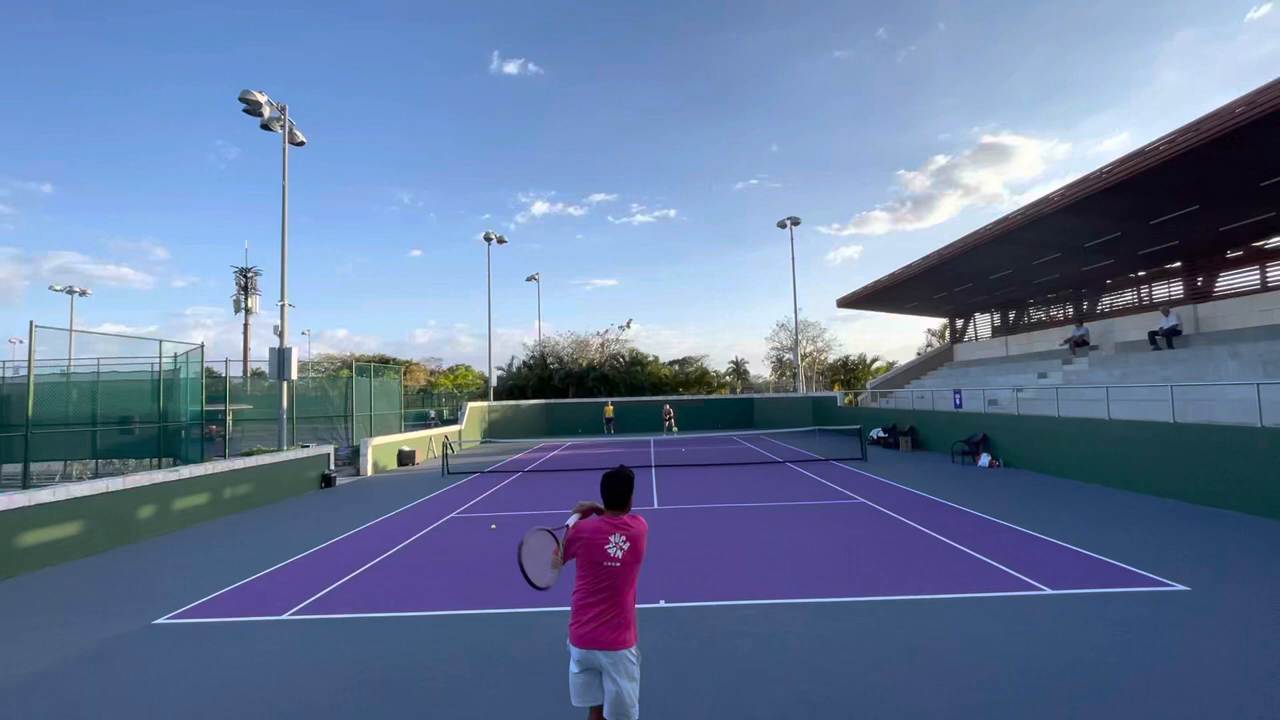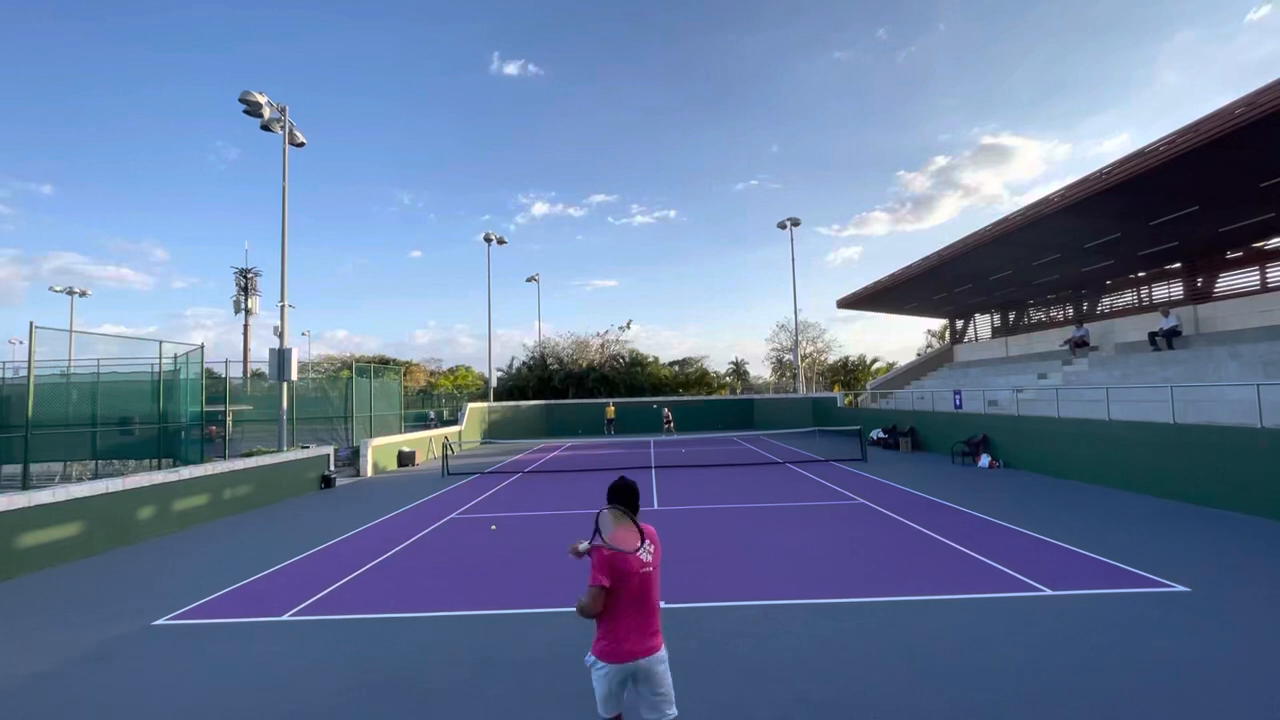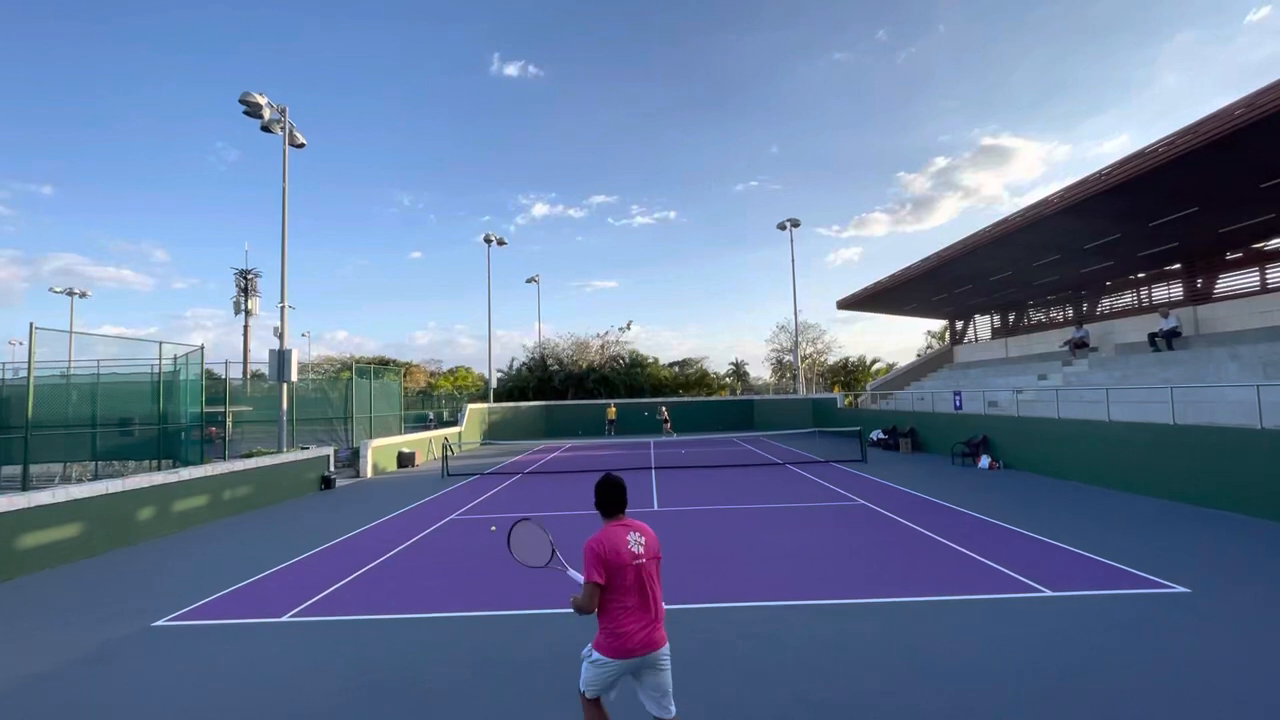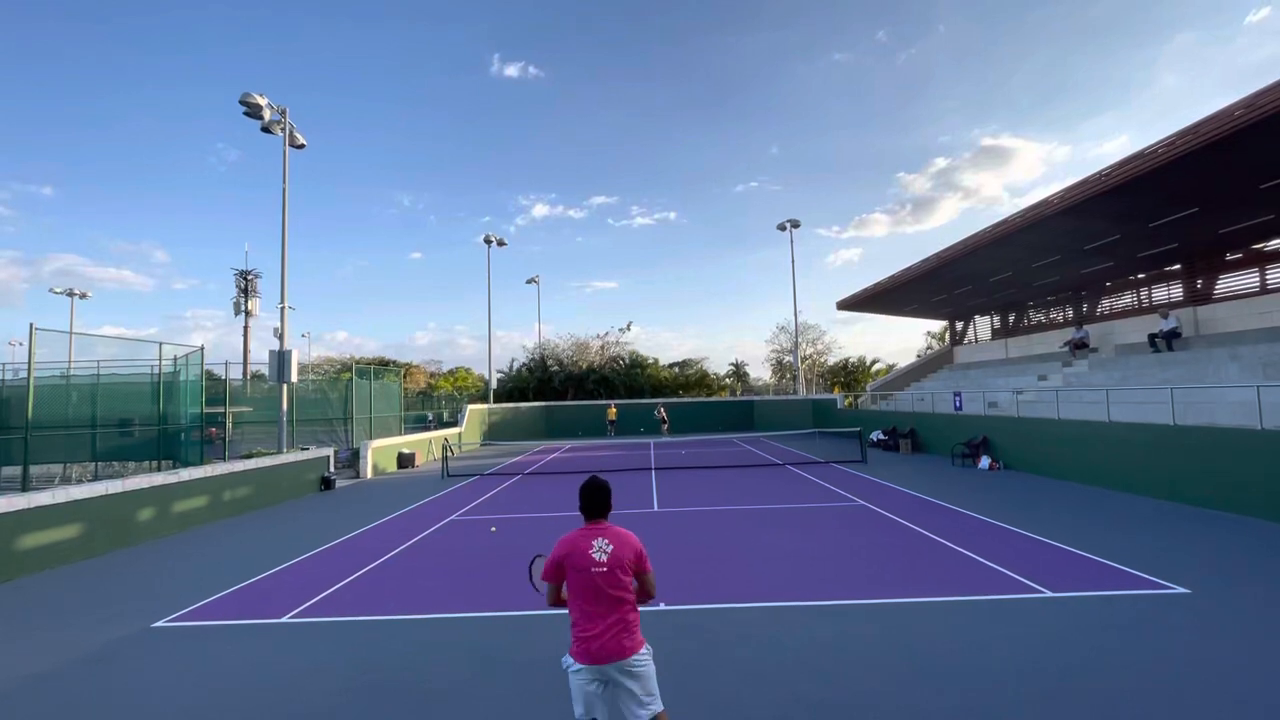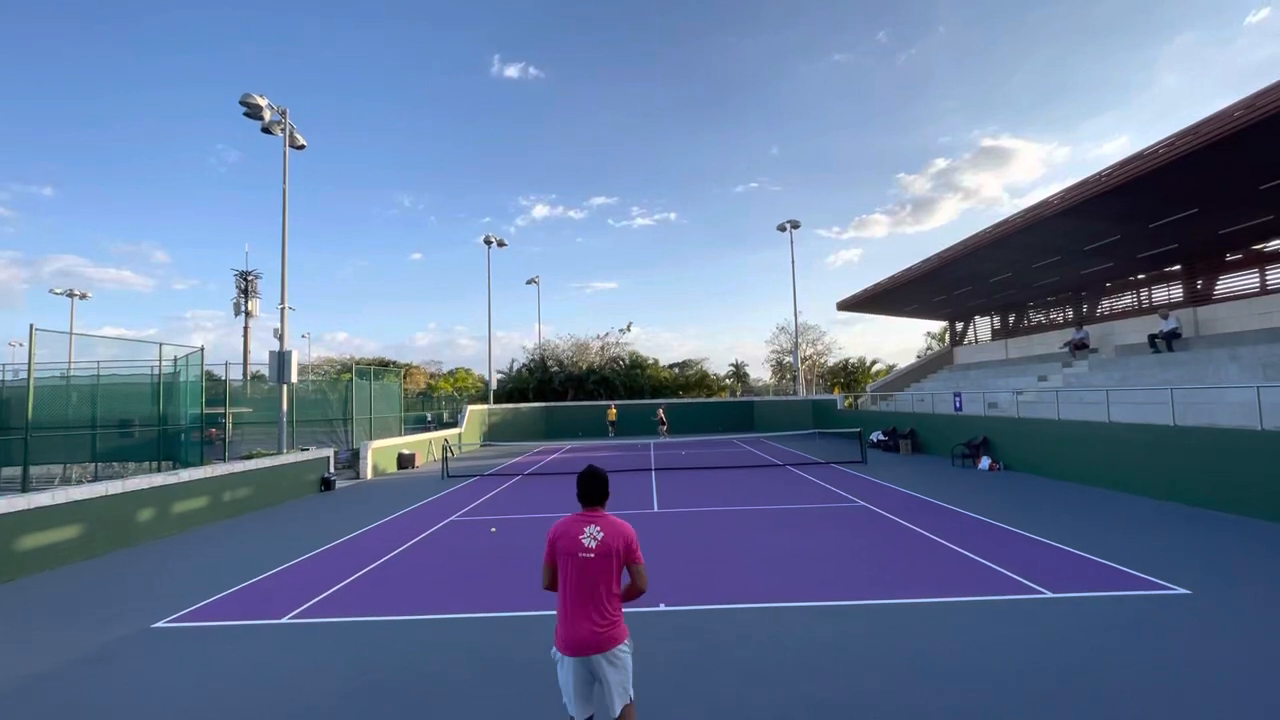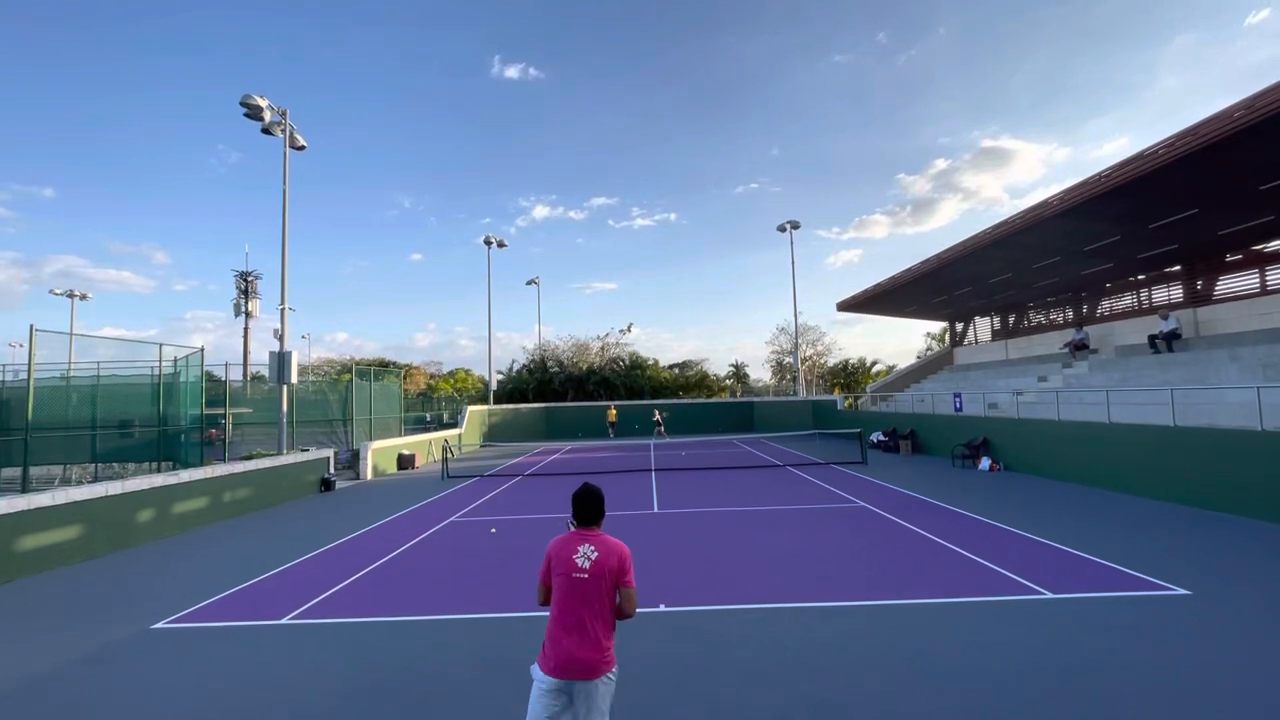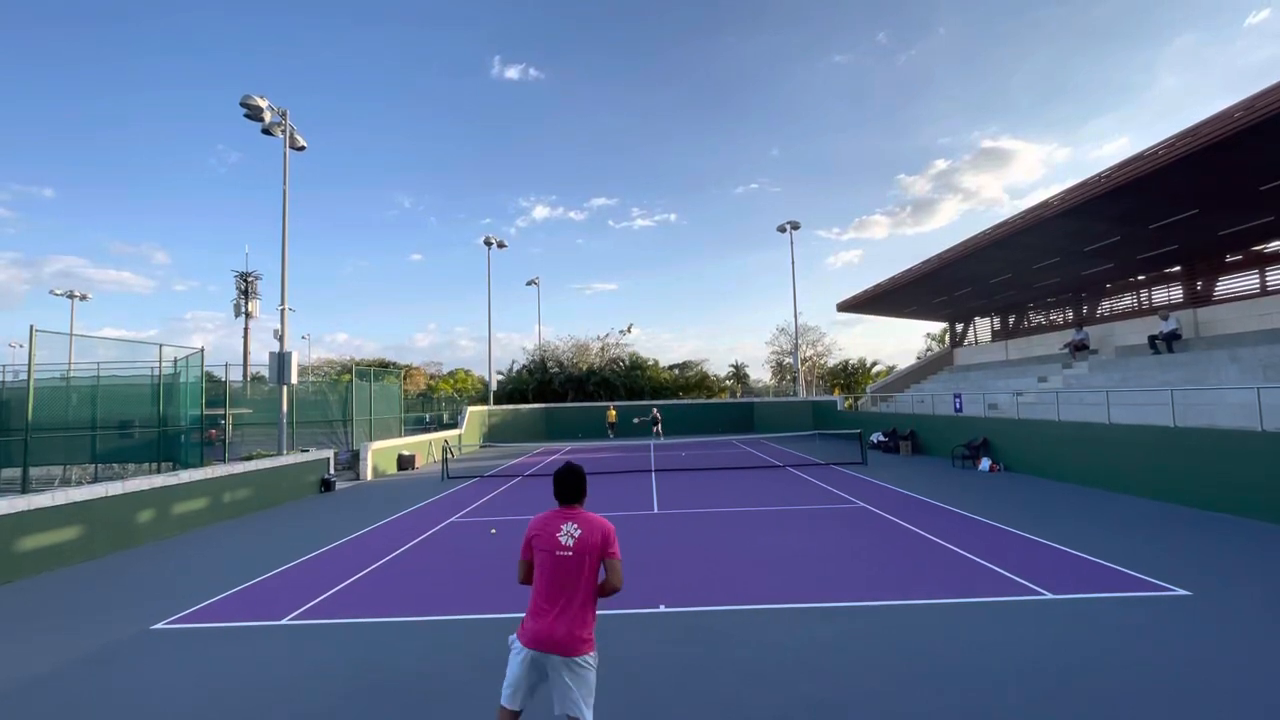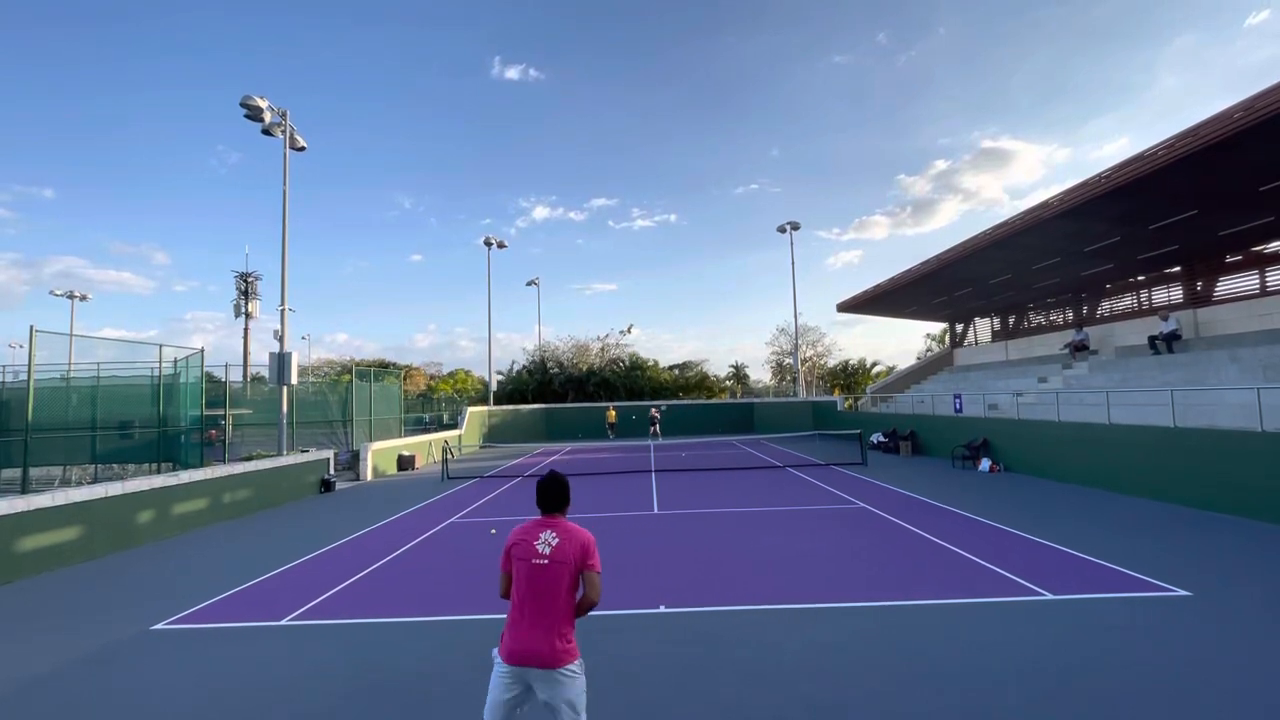
dt=0.2s
person 1, frame 1
left shoulder: (580, 531)
right shoulder: (639, 528)
left elbow: (556, 559)
right wrist: (593, 510)
left hip: (582, 639)
right hip: (618, 644)
person 1, frame 2
left shoulder: (605, 551)
right shoulder: (650, 534)
left elbow: (595, 607)
left wrist: (581, 607)
right wrist: (589, 548)
left hip: (612, 654)
right hip: (650, 651)
person 1, frame 3
left shoulder: (596, 544)
right shoulder: (647, 533)
left elbow: (589, 605)
left wrist: (578, 604)
left hip: (614, 649)
right hip: (654, 644)
left knee: (589, 696)
person 1, frame 4
left shoulder: (563, 547)
right shoulder: (631, 541)
left elbow: (552, 600)
right elbow: (650, 592)
left hip: (585, 654)
right hip: (628, 649)
person 1, frame 5
left shoulder: (558, 530)
right shoulder: (624, 532)
left elbow: (548, 583)
right elbow: (640, 586)
left hip: (569, 642)
right hip: (610, 639)
person 1, frame 6
left shoulder: (555, 548)
right shoulder: (619, 551)
left elbow: (543, 599)
right elbow: (629, 609)
left hip: (553, 663)
right hip: (597, 663)
person 1, frame 7
left shoulder: (537, 525)
right shoulder: (603, 529)
left elbow: (523, 577)
right elbow: (615, 583)
left hip: (533, 640)
right hip: (575, 645)
person 1, frame 8
left shoulder: (516, 536)
right shoulder: (582, 539)
left elbow: (504, 591)
right elbow: (593, 598)
right wrist: (566, 617)
left hip: (513, 653)
right hip: (556, 657)
